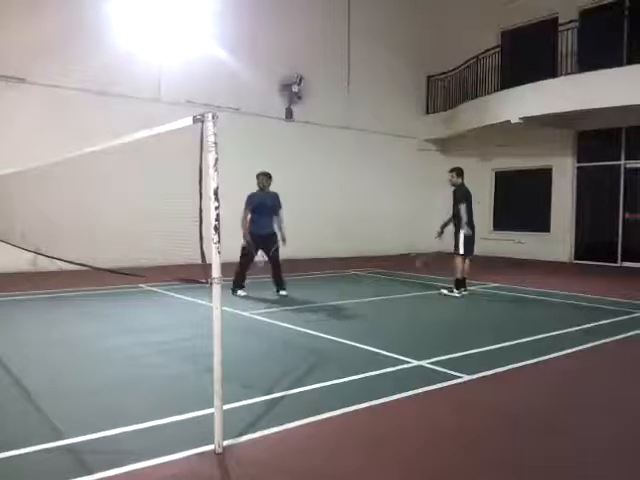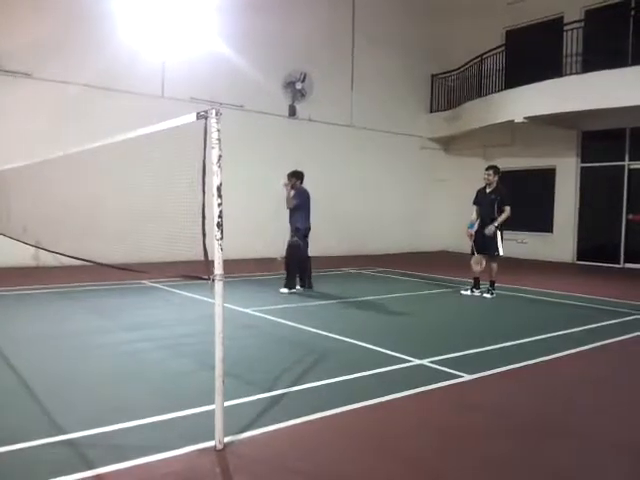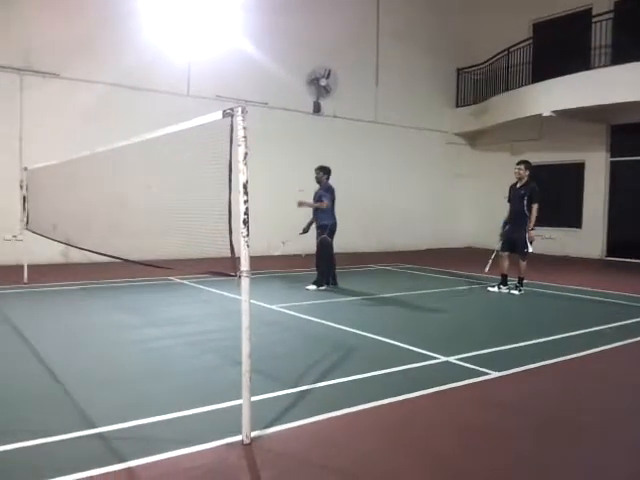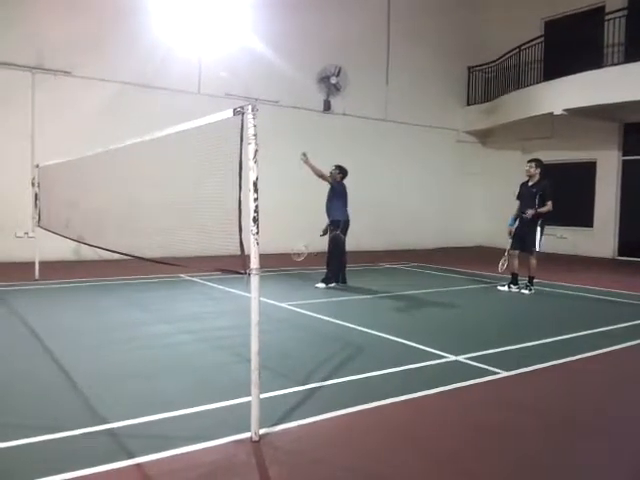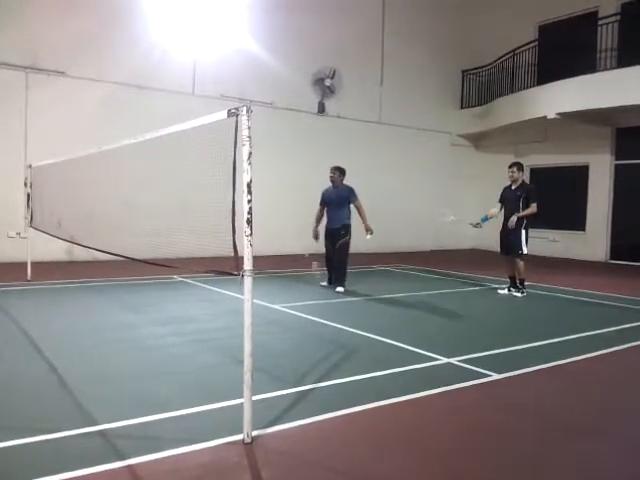
dt=1s
person 1, frame 1
left shoulder: (461, 191)
right shoulder: (461, 191)
left elbow: (463, 209)
right elbow: (455, 213)
left wrist: (464, 225)
right wrist: (443, 226)
left hip: (463, 229)
right hip: (463, 228)
left knee: (459, 256)
right knee: (465, 257)
left ankle: (457, 288)
right ankle: (462, 286)
person 1, frame 2
left shoulder: (501, 192)
right shoulder: (480, 191)
left elbow: (507, 212)
left wrist: (494, 225)
right wrist: (471, 227)
left hip: (493, 231)
right hip: (480, 230)
left knee: (493, 259)
left ankle: (492, 288)
right ankle: (476, 287)
person 1, frame 3
left shoulder: (532, 187)
right shoulder: (512, 187)
left elbow: (534, 209)
left wrist: (531, 229)
right wrist: (504, 226)
left hip: (523, 228)
right hip: (511, 227)
left knee: (522, 256)
right knee: (503, 254)
left ankle: (520, 285)
right ankle: (503, 284)
person 1, frame 4
left shoulder: (544, 186)
right shoulder: (523, 185)
left elbow: (549, 206)
left wrist: (535, 212)
right wrist: (512, 223)
left hip: (534, 225)
right hip: (521, 225)
left knee: (531, 254)
right knee: (513, 252)
left ankle: (530, 285)
right ankle: (514, 283)
person 1, frame 5
left shoulder: (528, 189)
right shoulder: (506, 190)
left elbow: (534, 209)
right elbow: (497, 209)
left wrist: (517, 215)
right wrist: (482, 220)
left hip: (519, 228)
right hip: (506, 228)
left knee: (518, 257)
right knee: (508, 257)
left ankle: (522, 287)
right ankle: (513, 285)
person 2, frame 1
left shoulder: (274, 197)
right shoulder: (252, 197)
left elbow: (278, 215)
right elbow: (245, 216)
left wrist: (282, 232)
right wrist: (245, 233)
left hip: (270, 235)
right hip: (253, 235)
left knee: (275, 262)
right knee: (245, 262)
left ankle: (280, 287)
right ankle: (237, 288)
person 2, frame 2
left shoulder: (301, 192)
right shoulder: (297, 193)
left elbow: (289, 205)
left wrist: (288, 190)
left hip: (300, 228)
right hip: (299, 228)
left knee: (291, 256)
right knee: (303, 257)
left ankle: (289, 285)
right ankle: (305, 283)
person 2, frame 3
left shoulder: (327, 189)
right shoulder: (320, 189)
left elbow: (325, 205)
left wrist: (307, 204)
right wrist: (309, 224)
left hip: (327, 225)
right hip: (322, 225)
left knee: (322, 254)
right knee: (327, 254)
left ankle: (320, 282)
right ankle: (331, 281)
person 2, frame 4
left shoulder: (339, 185)
right shoulder: (335, 188)
left elbow: (322, 175)
left wrist: (308, 162)
right wrist: (328, 226)
left hip: (340, 223)
right hip: (337, 223)
left knee: (333, 252)
right knee: (339, 252)
left ankle: (329, 280)
right ankle: (340, 279)
person 2, frame 5
left shoulder: (347, 190)
right shoulder: (326, 192)
left elbow: (358, 206)
right elbow: (321, 210)
left wrist: (366, 224)
right wrist: (315, 227)
left hip: (343, 227)
right hip: (330, 228)
left knee: (341, 256)
right knee: (329, 256)
left ankle: (339, 283)
right ankle: (331, 280)
